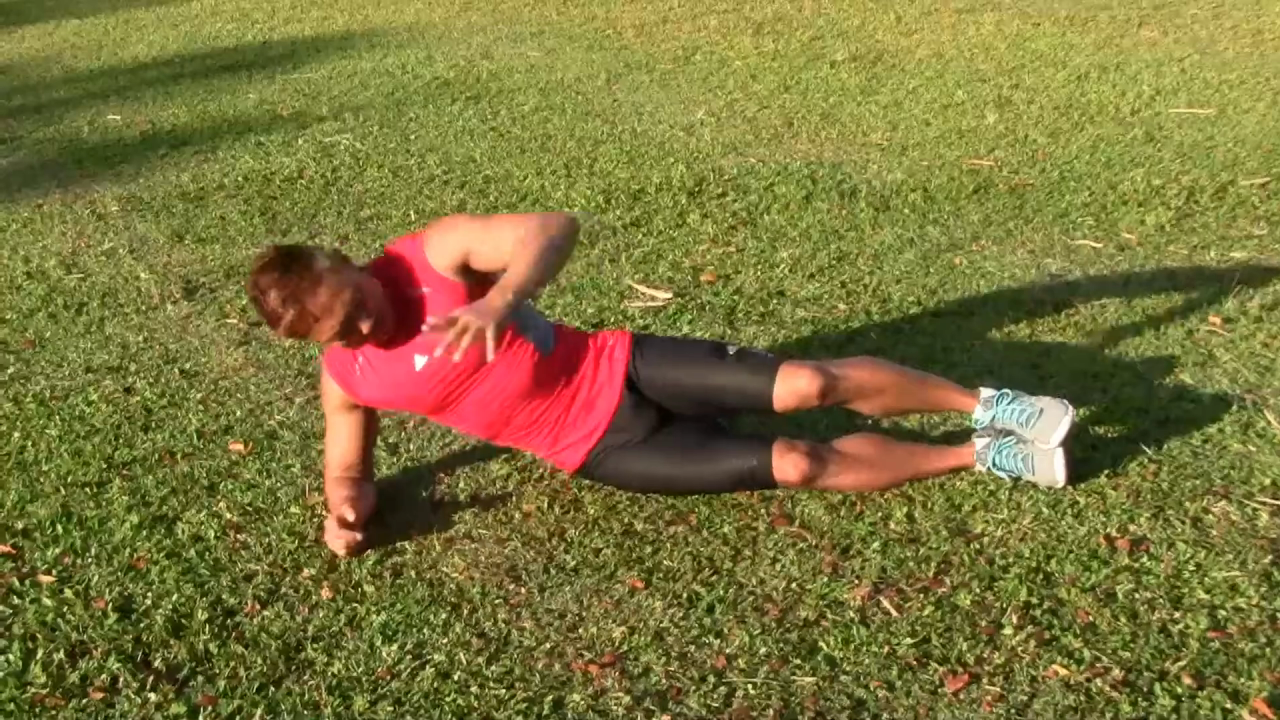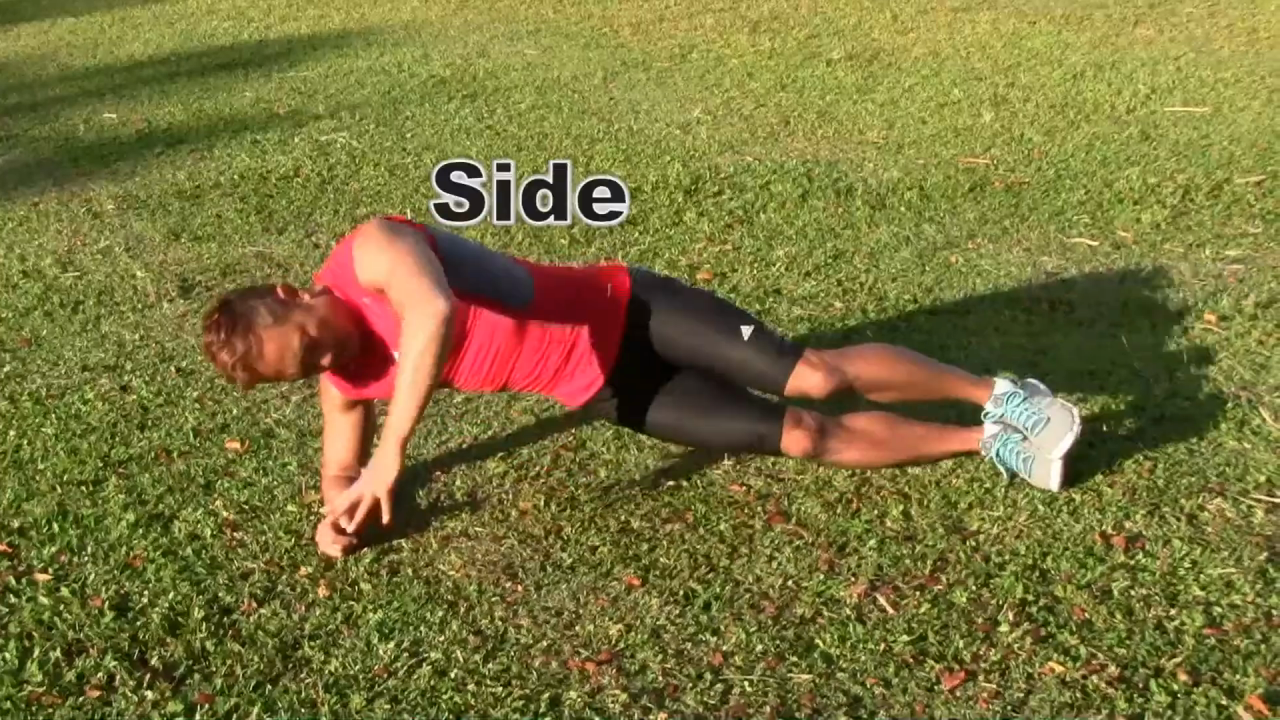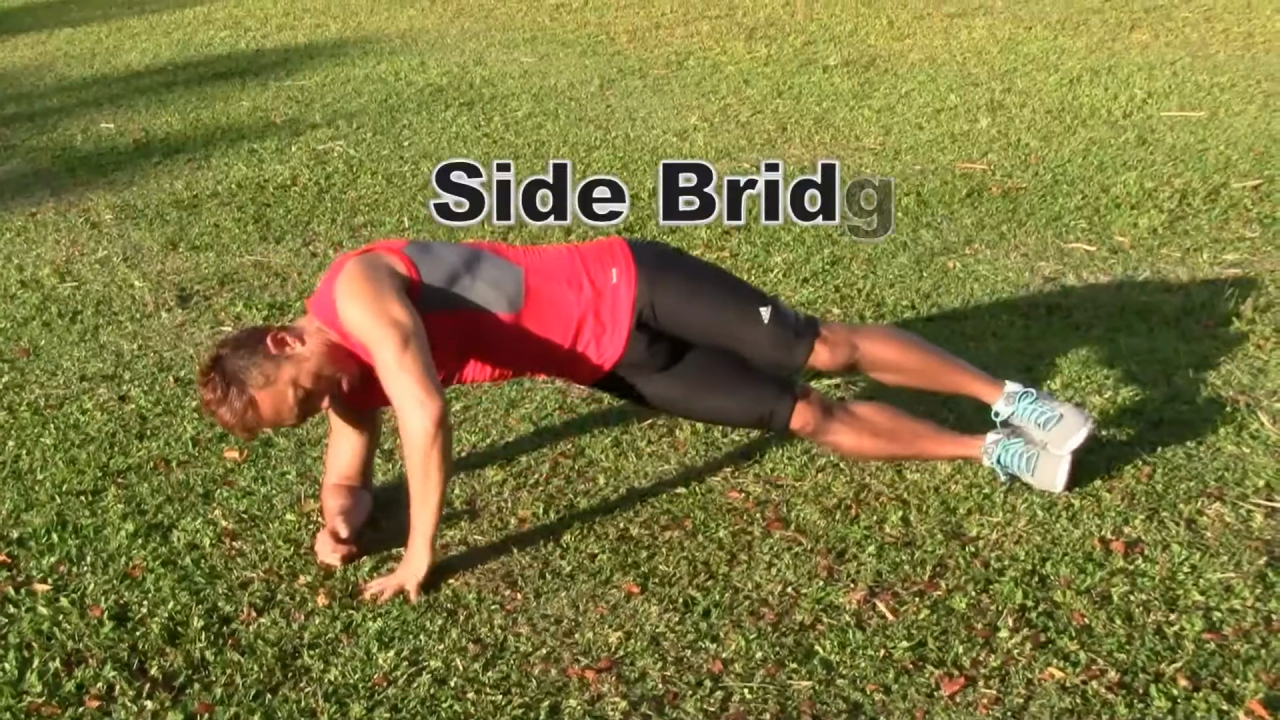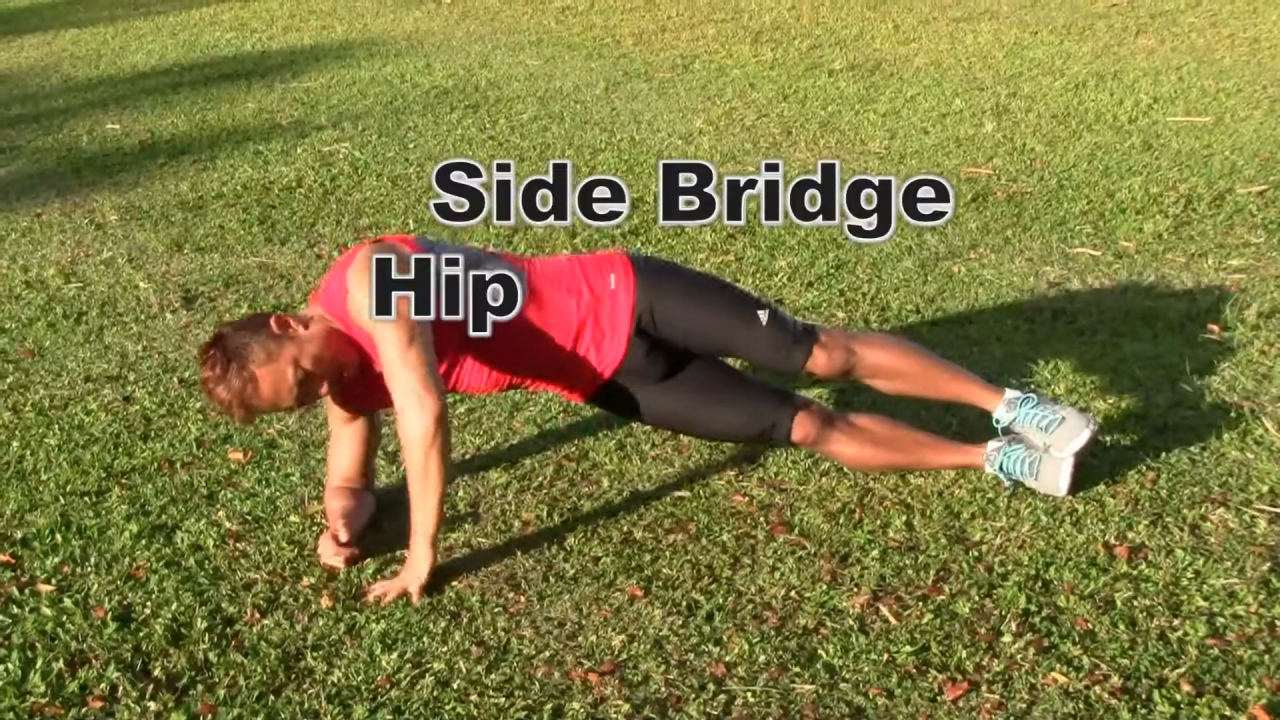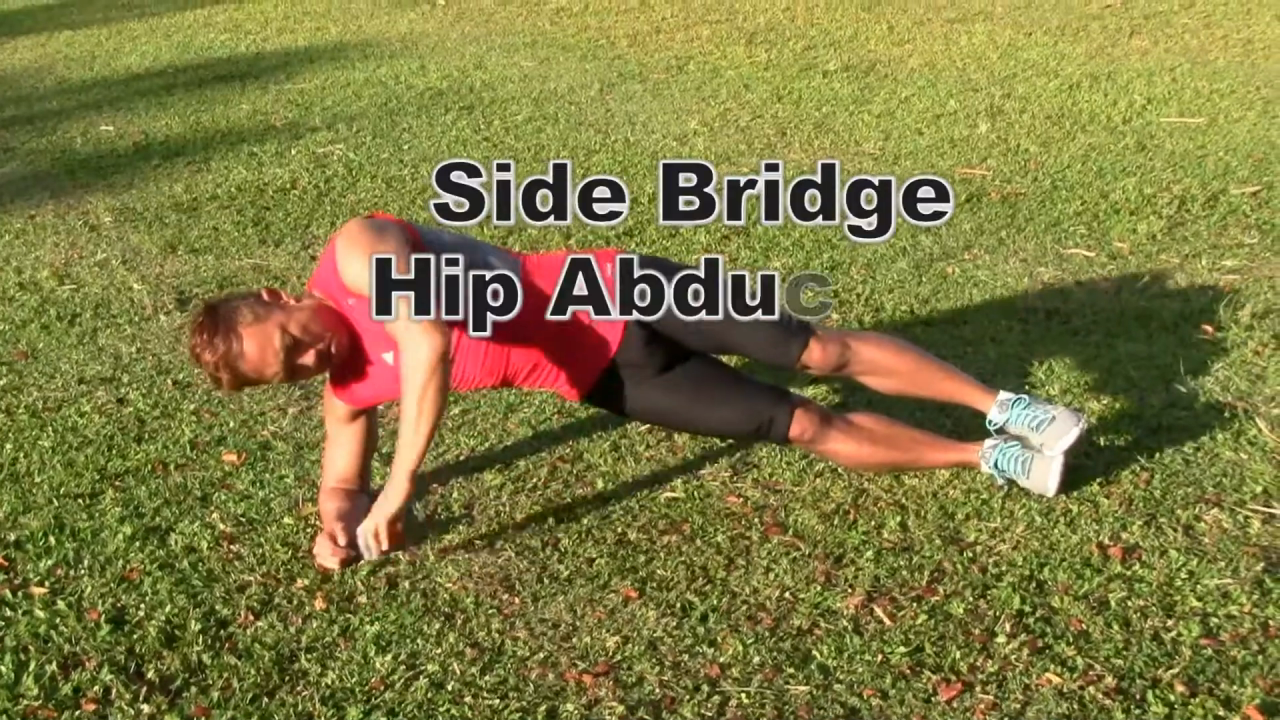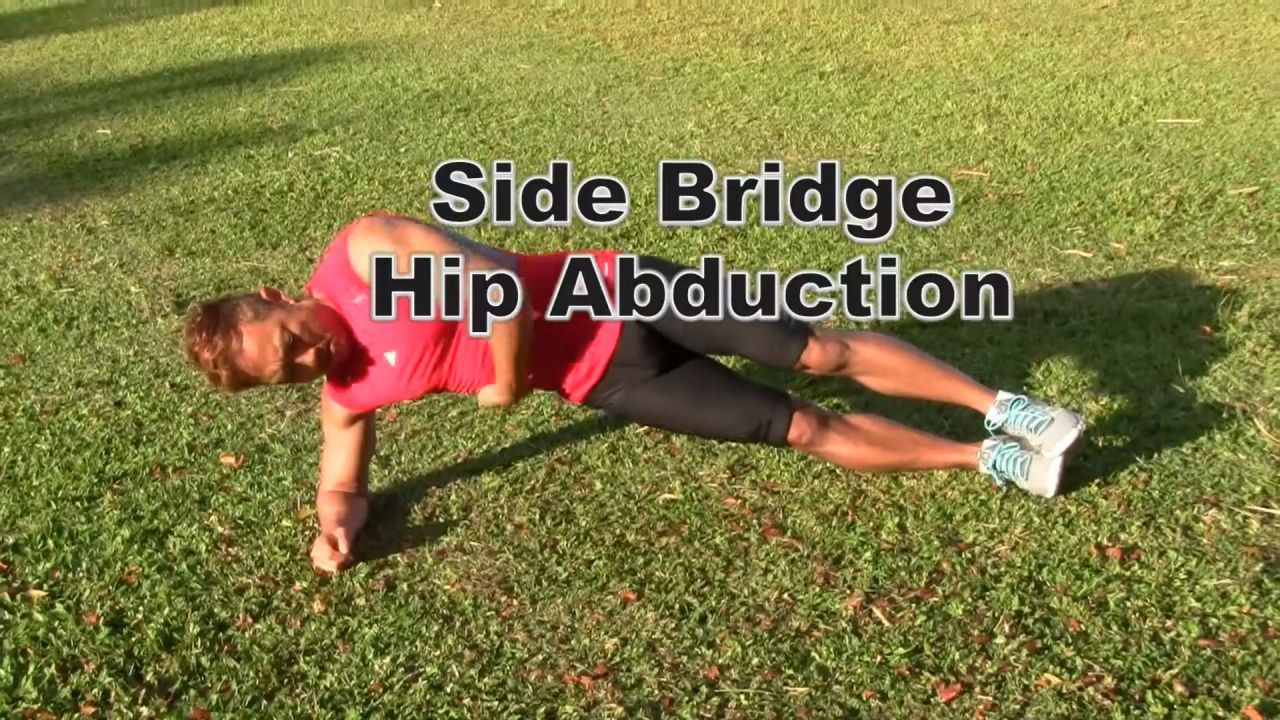
dt=0.3s
person 1, frame 1
left shoulder: (437, 250)
right shoulder: (346, 374)
left elbow: (558, 225)
right elbow: (347, 469)
left wrist: (505, 294)
right wrist: (346, 509)
left hip: (619, 370)
right hip: (600, 449)
left knee: (808, 383)
right knee: (802, 465)
left ankle: (987, 403)
right ankle: (981, 455)
person 1, frame 2
left shoulder: (369, 251)
right shoulder: (344, 372)
left elbow: (433, 305)
right elbow: (342, 470)
left wrist: (391, 455)
right wrist: (337, 512)
left hip: (626, 309)
right hip: (603, 383)
left knee: (821, 376)
right knee: (805, 436)
left ankle: (999, 393)
right ankle: (982, 439)
person 1, frame 3
left shoulder: (353, 289)
right shoulder: (351, 387)
left elbow: (426, 417)
right elbow: (346, 481)
left wrist: (422, 553)
right wrist: (337, 524)
left hip: (624, 284)
right hip: (617, 361)
left knee: (827, 350)
right knee: (809, 417)
left ankle: (1006, 397)
right ankle: (988, 451)
person 1, frame 4
left shoulder: (365, 275)
right shoulder: (350, 390)
left elbow: (425, 411)
right elbow: (348, 484)
left wrist: (422, 553)
right wrist: (339, 527)
left hip: (624, 298)
right hip: (610, 381)
left knee: (825, 352)
right knee: (808, 428)
left ankle: (1009, 405)
right ankle: (994, 461)
person 1, frame 5
left shoulder: (356, 252)
right shoulder: (346, 384)
left elbow: (430, 346)
right elbow: (342, 480)
left wrist: (401, 484)
right wrist: (335, 526)
left hip: (619, 297)
right hip: (604, 381)
left knee: (820, 349)
right knee: (806, 428)
left ankle: (1000, 404)
right ankle: (987, 459)
person 1, frame 6
left shoulder: (361, 249)
right shoulder: (347, 392)
left elbow: (498, 284)
right elbow: (342, 485)
left wrist: (506, 384)
right wrist: (335, 529)
left hip: (616, 296)
right hip: (602, 381)
left knee: (821, 348)
right knee: (806, 431)
left ankle: (1000, 407)
right ankle: (988, 461)
